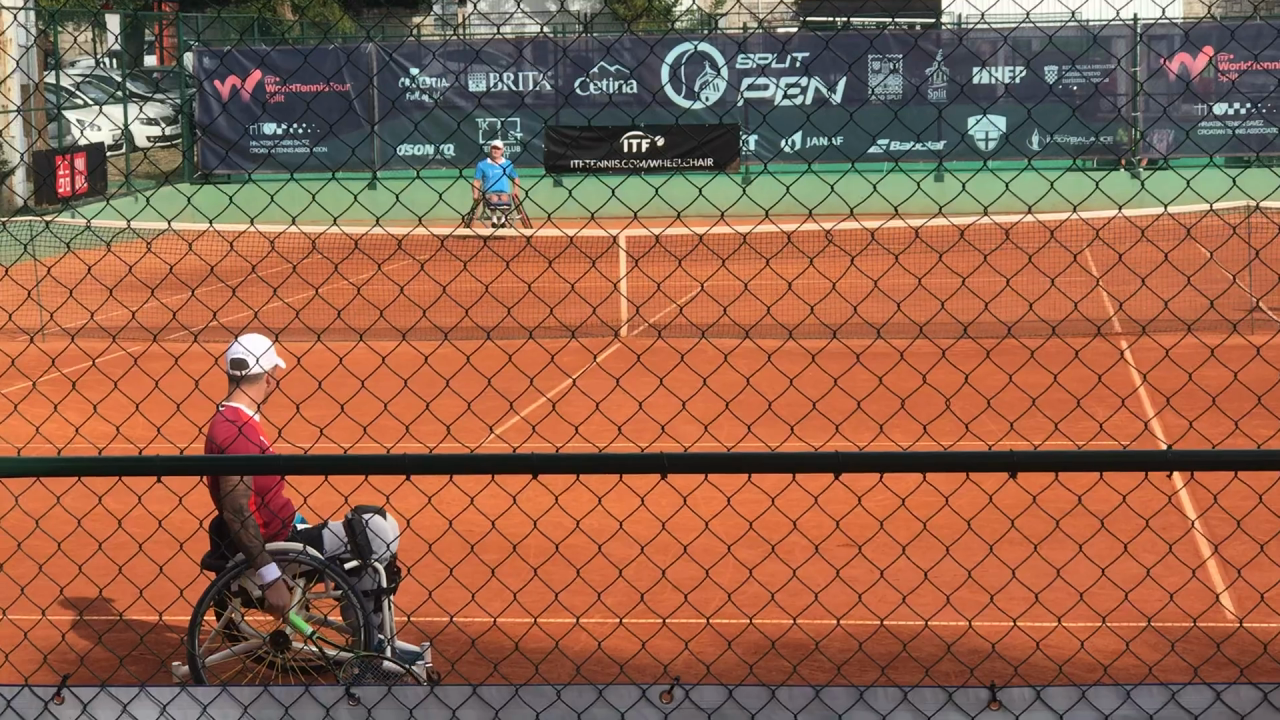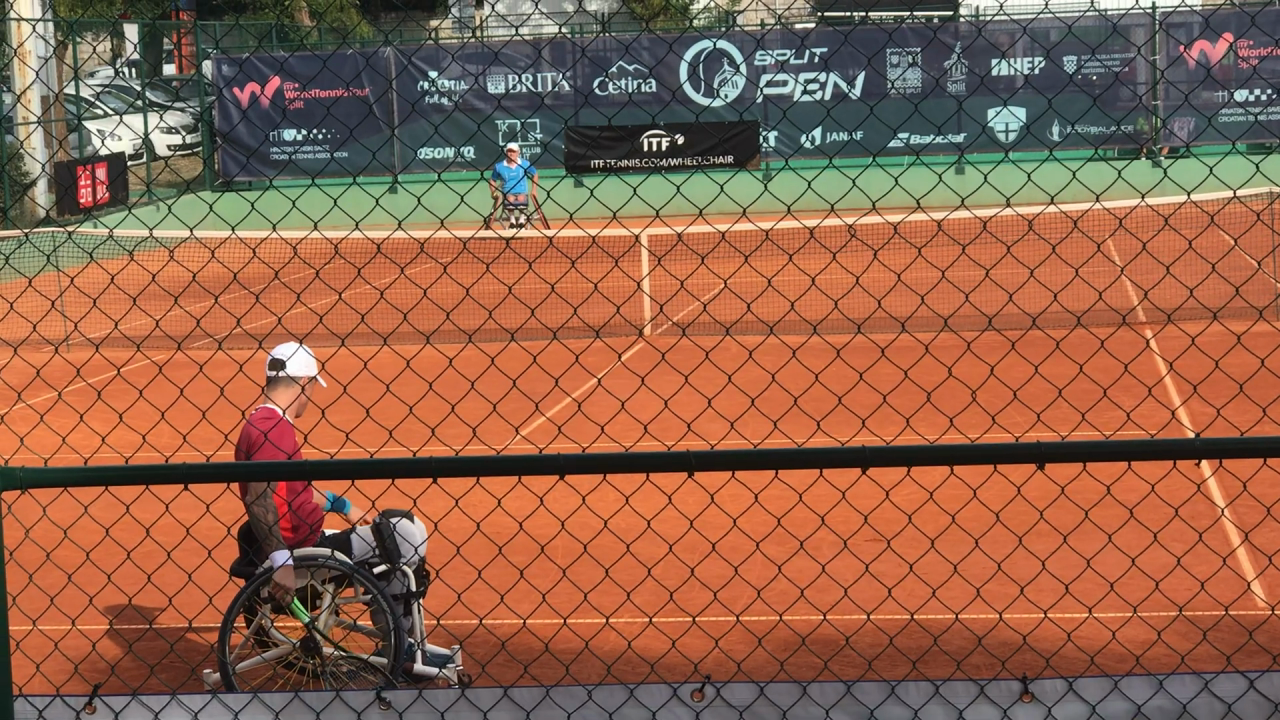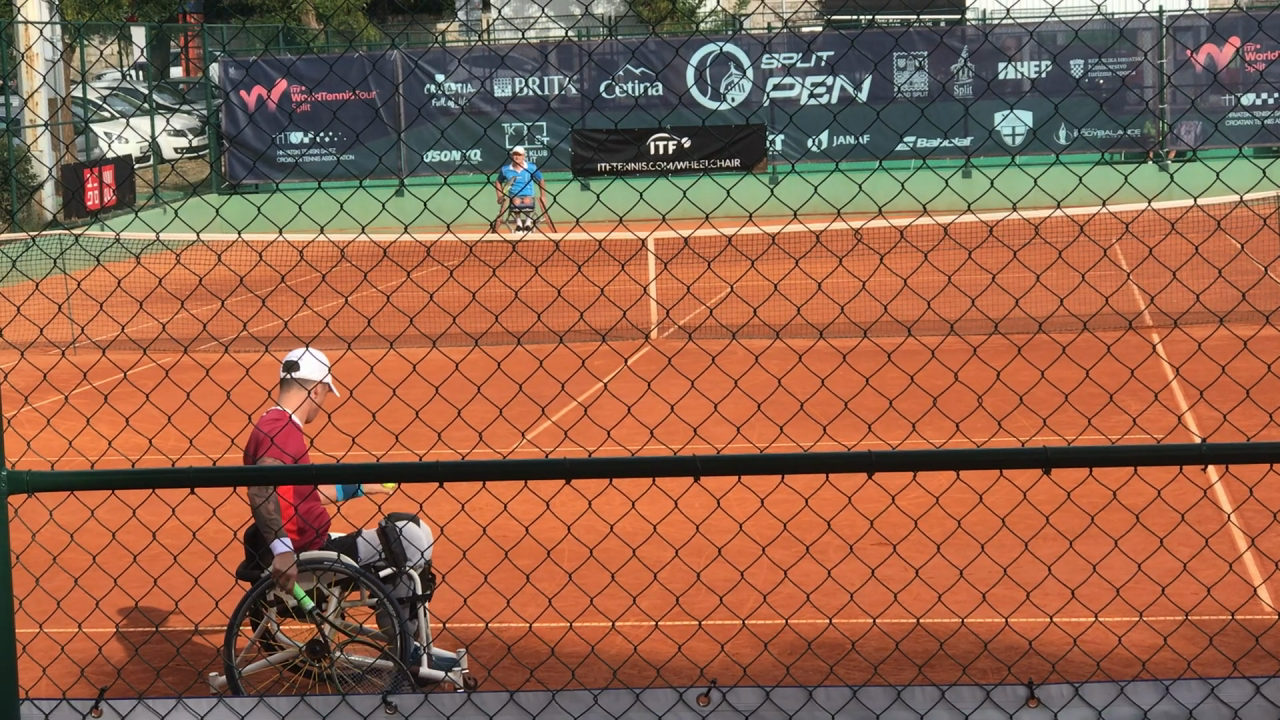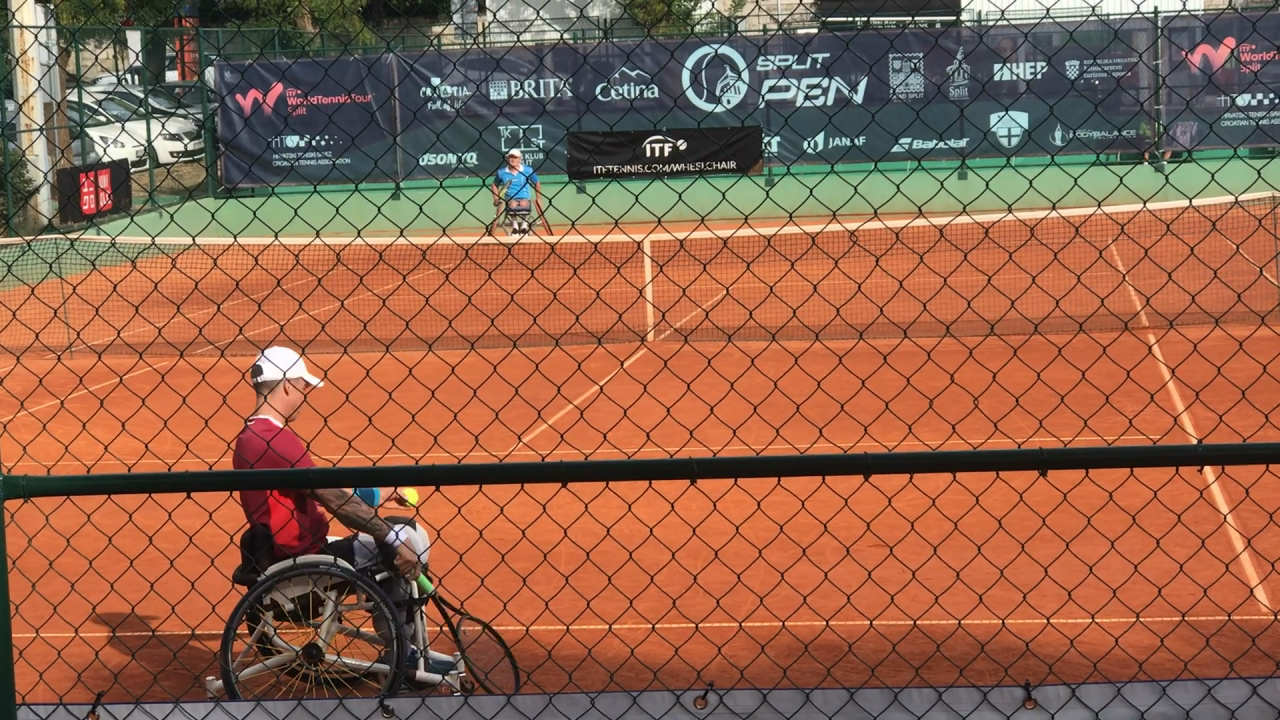
dt=1s
person 1, frame 1
left shoulder: (235, 420)
right shoulder: (234, 428)
right elbow: (236, 514)
left wrist: (297, 521)
right wrist: (271, 578)
left hip: (278, 534)
right hip: (268, 546)
left knee: (371, 523)
right knee: (379, 529)
left ankle: (372, 638)
person 1, frame 2
left shoulder: (264, 422)
right shoulder: (273, 427)
right elbow: (259, 500)
left wrist: (343, 506)
right wrist: (281, 561)
left hip: (302, 543)
right hip: (300, 551)
right knee: (407, 531)
person 1, frame 3
left shoulder: (278, 425)
right shoulder: (281, 429)
right elbow: (261, 492)
left wrist: (358, 489)
right wrist: (282, 549)
left hip: (309, 546)
right hip: (306, 555)
right knee: (413, 536)
person 1, frame 4
left shoulder: (252, 436)
right shoulder: (273, 439)
left elbow: (320, 493)
right elbow: (334, 499)
right wrist: (396, 540)
left hip: (293, 556)
right hip: (304, 560)
left knee: (401, 533)
right knee: (411, 537)
